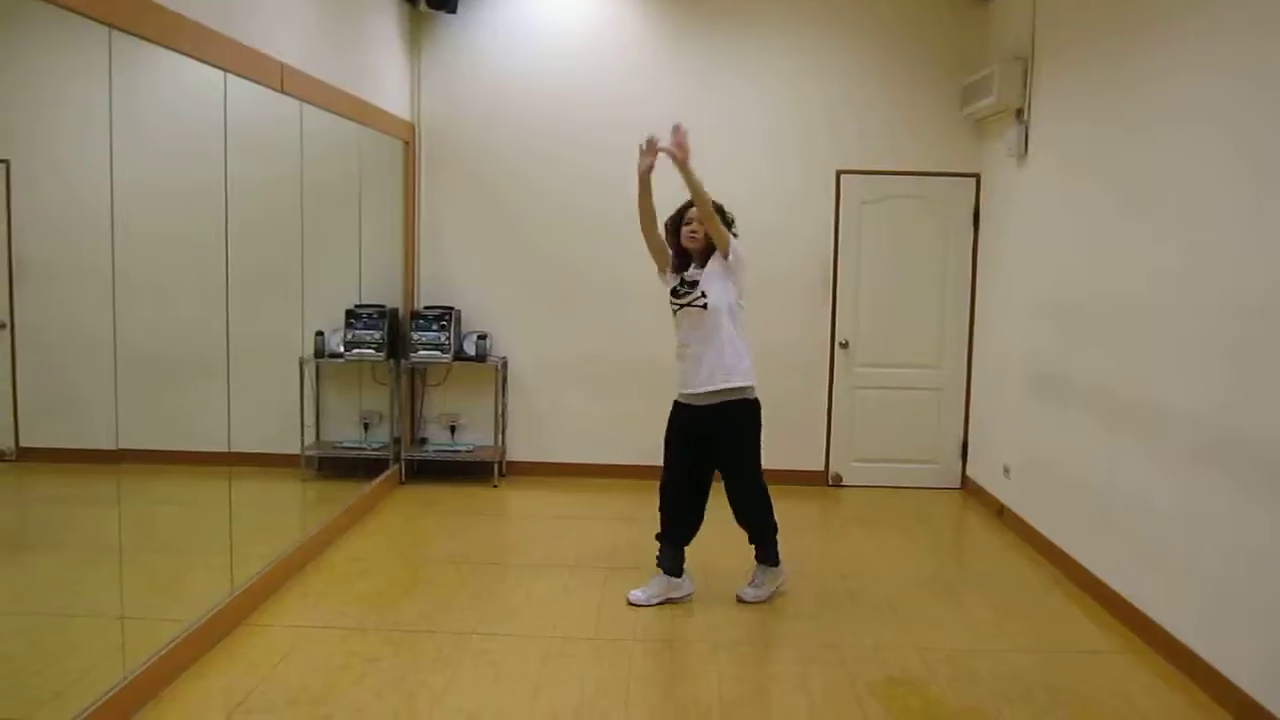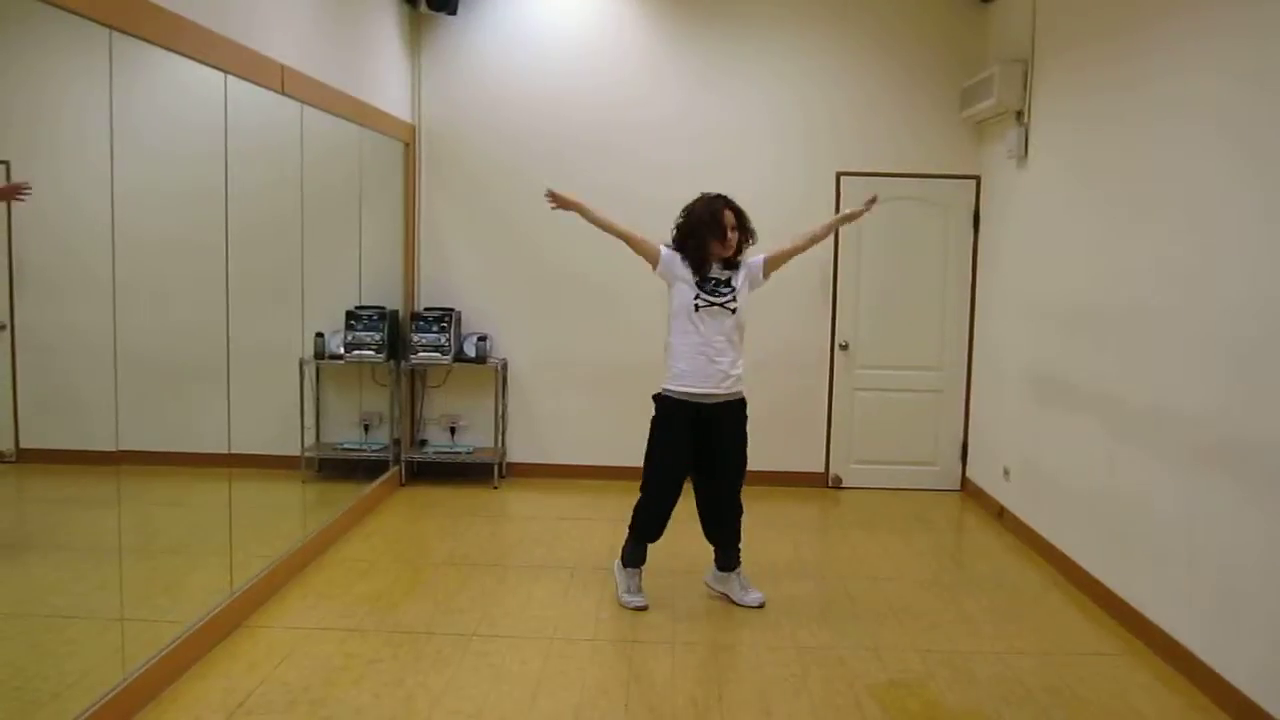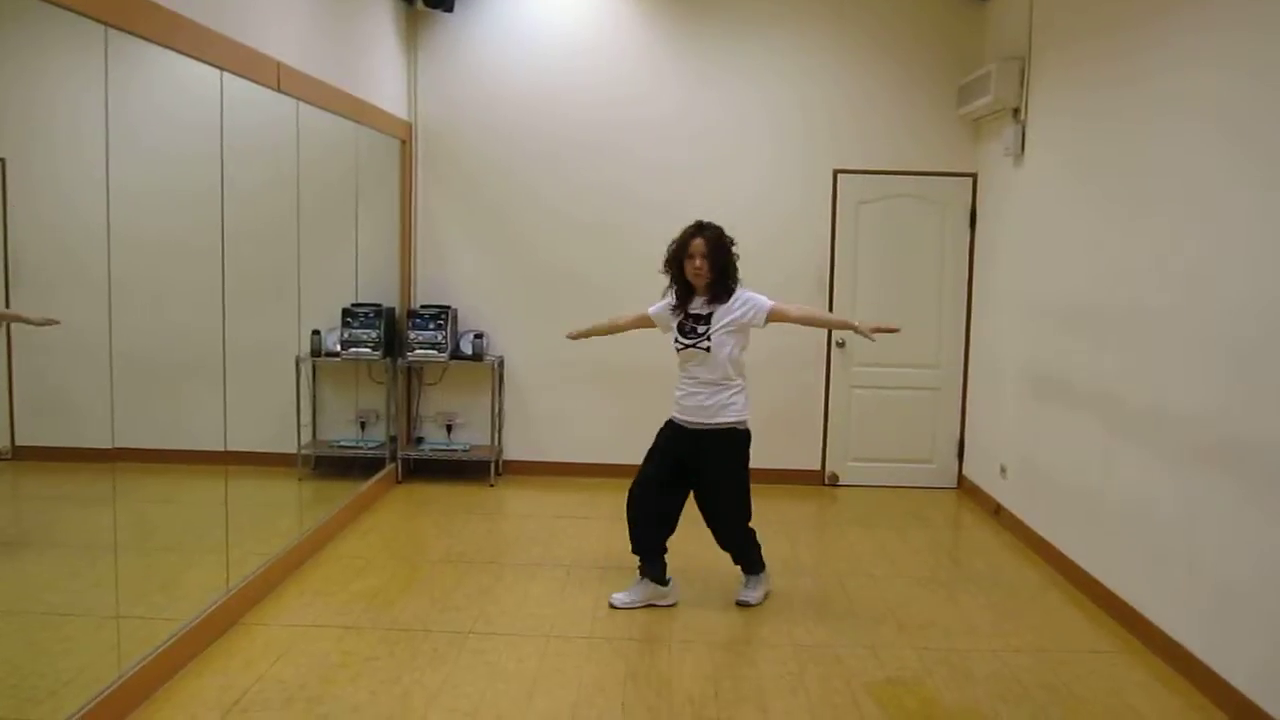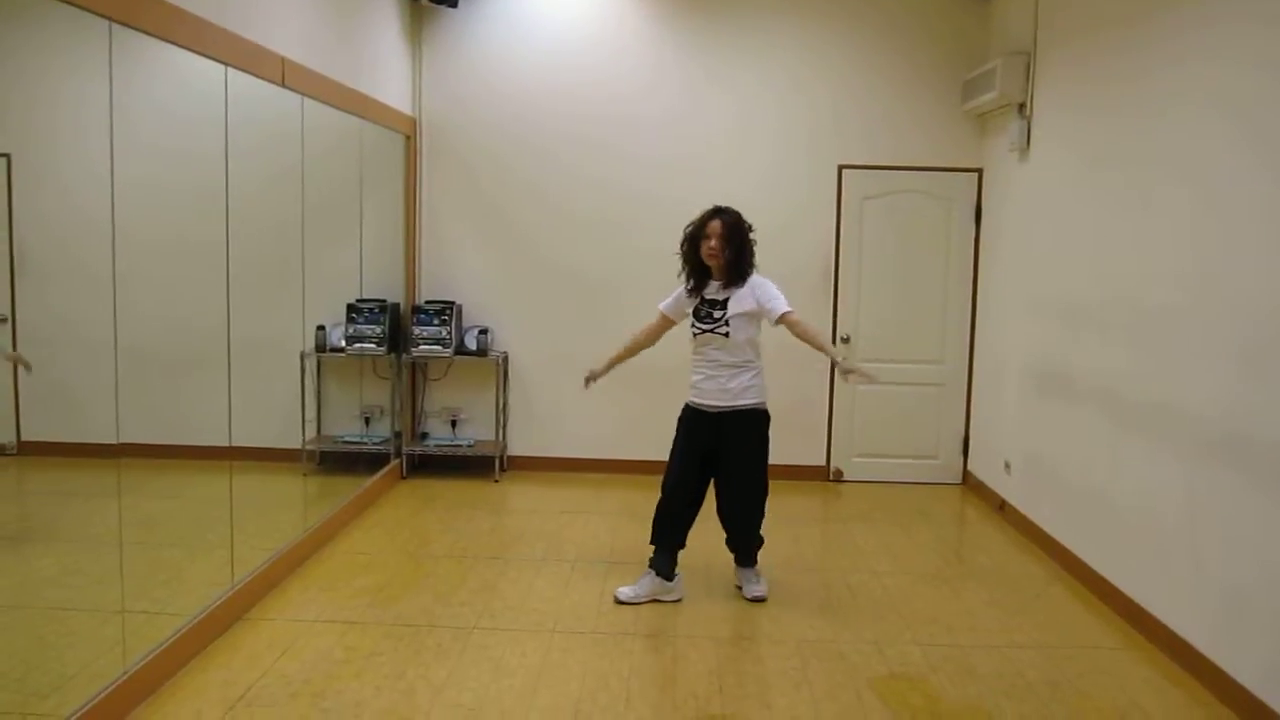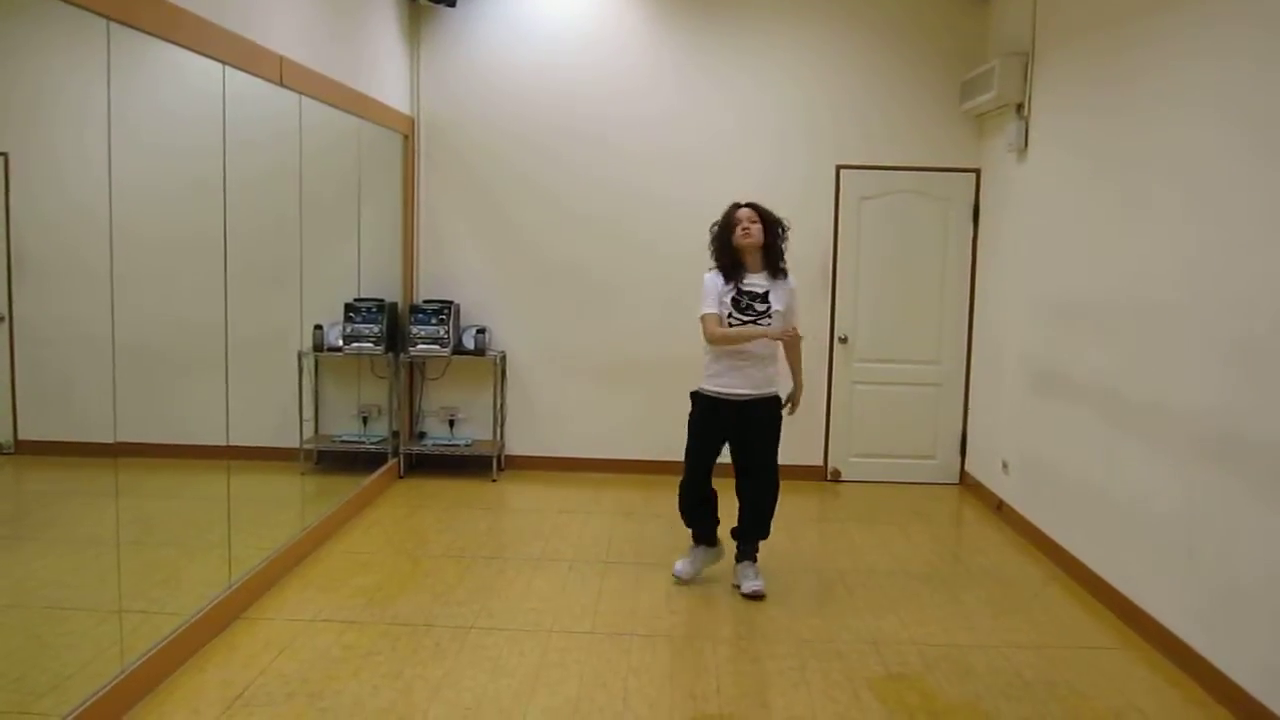
dt=0.4s
person 1, frame 1
left shoulder: (725, 265)
right shoulder: (672, 271)
left elbow: (710, 213)
right elbow: (650, 228)
left wrist: (684, 166)
right wrist: (645, 175)
left hip: (735, 401)
right hip: (689, 404)
left knee: (747, 491)
right knee: (679, 493)
left ankle: (769, 568)
right ankle: (671, 575)
person 1, frame 2
left shoulder: (745, 272)
right shoulder: (677, 265)
left elbow: (795, 247)
right elbow: (625, 234)
left wrist: (846, 219)
right wrist: (573, 205)
left hip: (727, 405)
right hip: (678, 401)
left knee: (723, 493)
right knee: (660, 490)
left ankle: (727, 571)
right ankle: (630, 570)
person 1, frame 3
left shoulder: (739, 303)
right shoulder: (676, 304)
left elbow: (794, 313)
right elbow: (629, 321)
left wrist: (853, 325)
right wrist: (585, 331)
left hip: (725, 429)
right hip: (681, 426)
left knee: (726, 515)
right knee: (644, 499)
left ankle: (755, 574)
right ankle: (654, 581)
person 1, frame 4
left shoulder: (753, 288)
right shoulder: (690, 291)
left elbow: (794, 323)
right elbow: (653, 331)
left wrist: (834, 357)
right wrist: (608, 364)
left hip: (745, 412)
right hip: (699, 410)
left knee: (741, 498)
right knee: (678, 492)
left ankle: (747, 568)
right ankle: (661, 576)
person 1, frame 5
left shoulder: (782, 283)
right shoulder: (715, 279)
left elbow: (789, 337)
right elbow: (712, 333)
left wrist: (797, 383)
right wrist: (765, 332)
left hip: (761, 400)
right hip: (714, 397)
left knee: (758, 483)
right knee: (696, 477)
left ankle: (746, 561)
right ankle: (703, 545)
